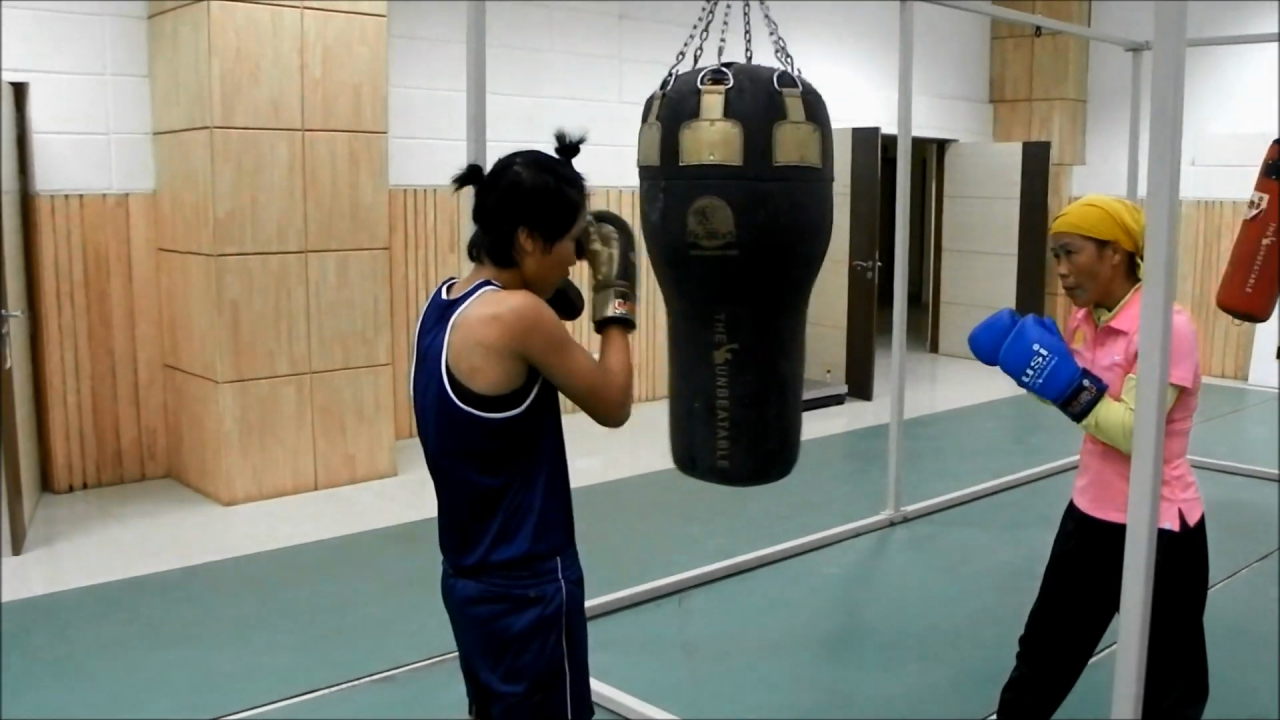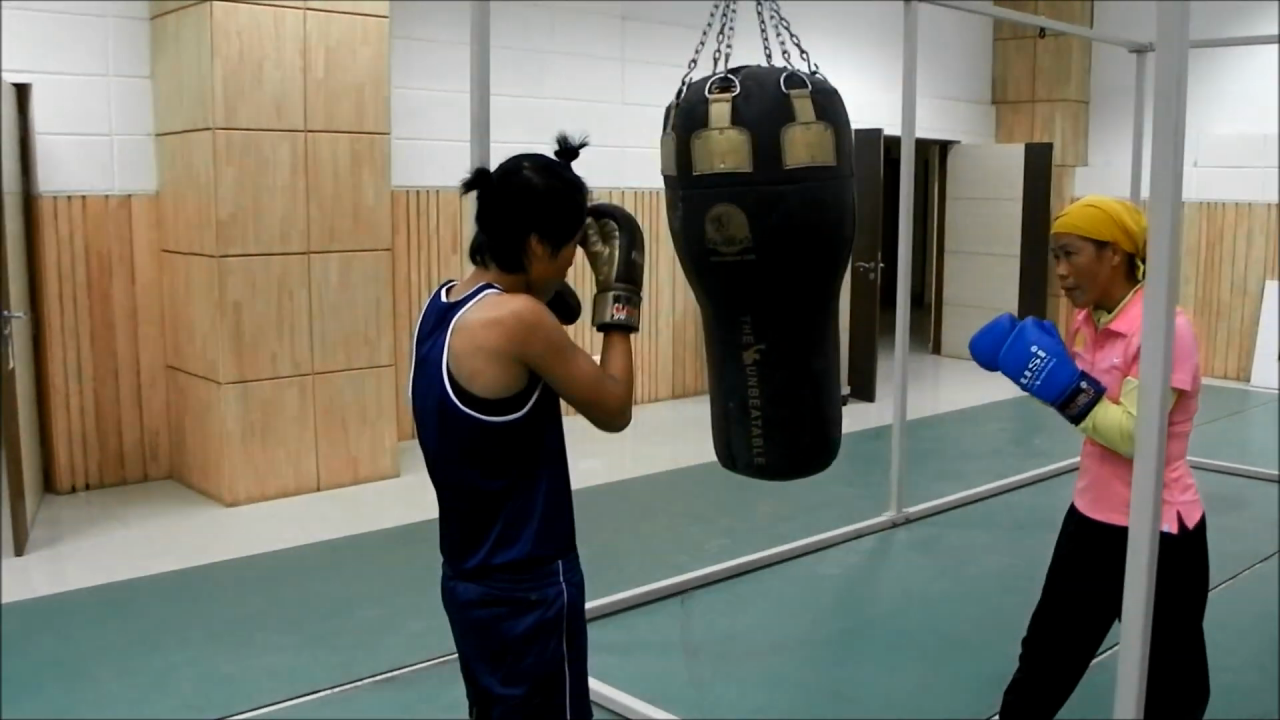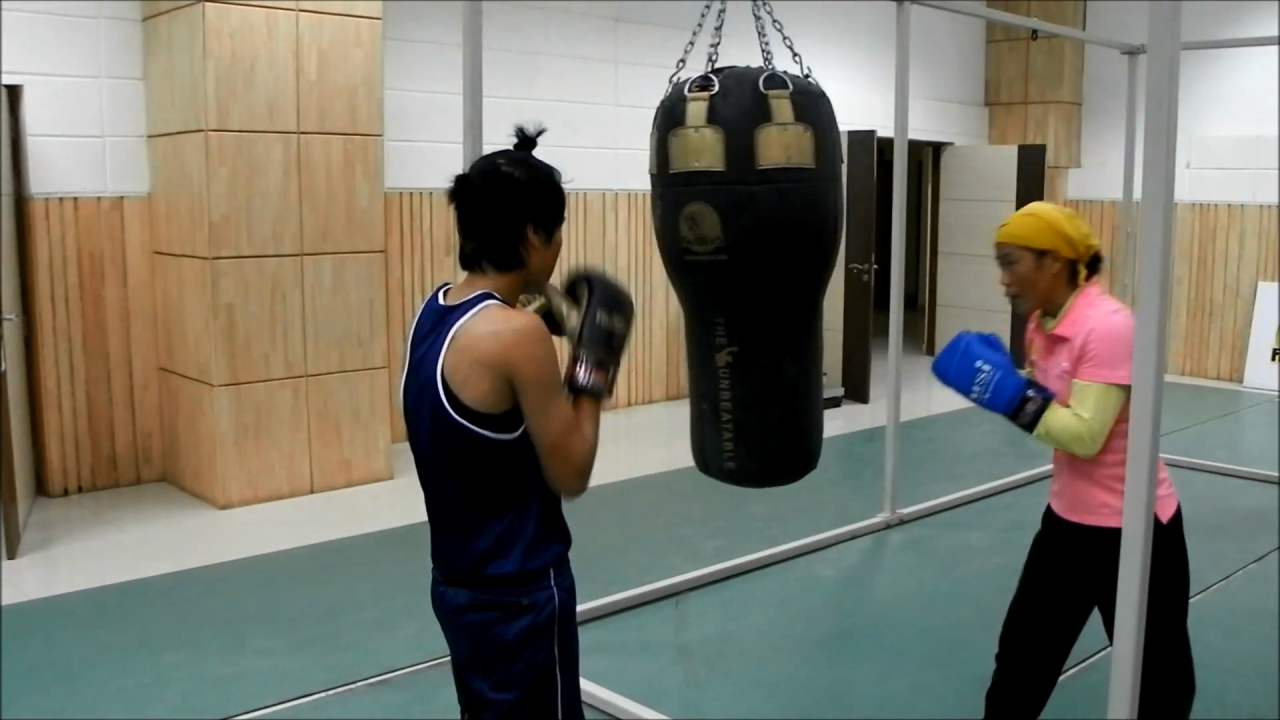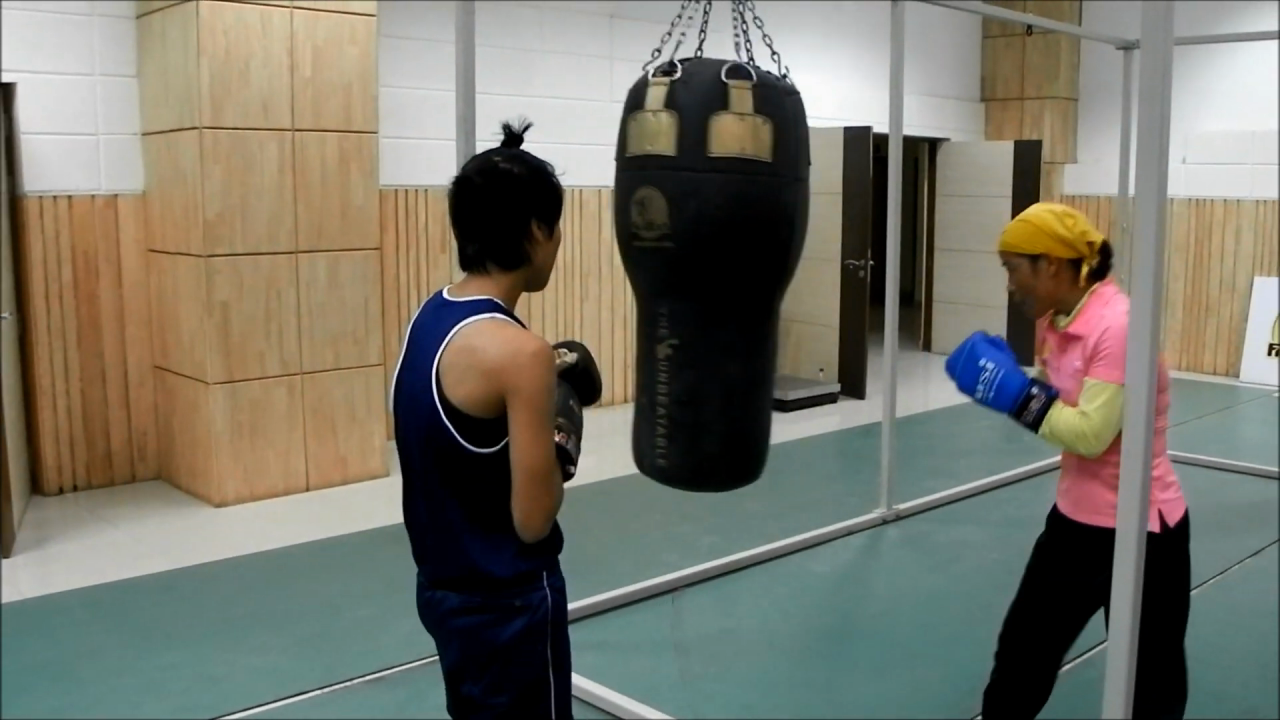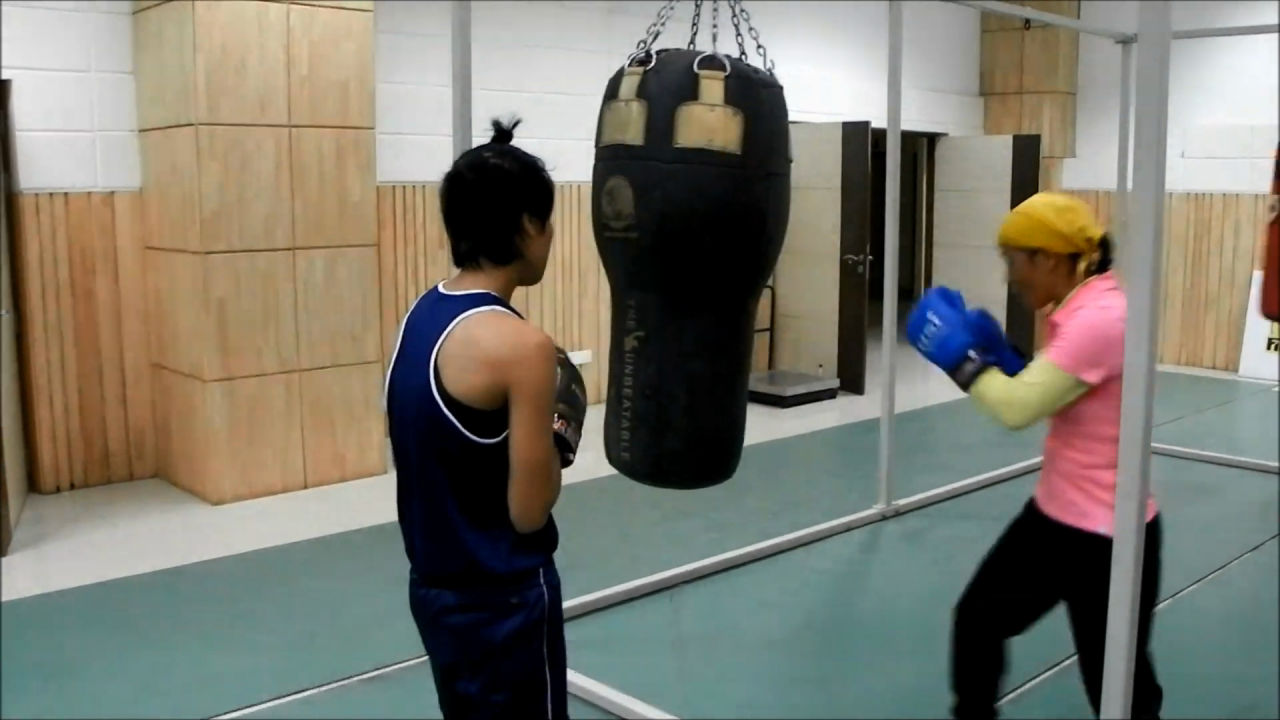
dt=0.4s
person 1, frame 1
left shoulder: (445, 304)
right shoulder: (516, 315)
right elbow: (612, 405)
right wrist: (616, 293)
left hip: (471, 574)
right hip: (527, 583)
person 1, frame 2
left shoulder: (443, 305)
right shoulder: (517, 319)
right elbow: (613, 411)
right wrist: (618, 296)
left hip: (470, 576)
right hip: (528, 586)
person 1, frame 3
left shoulder: (435, 311)
right shoulder: (514, 333)
right elbow: (569, 476)
right wrist: (594, 359)
left hip: (460, 579)
right hip: (519, 593)
person 1, frame 4
left shoulder: (430, 316)
right shoulder: (517, 351)
right elbow: (533, 521)
right wrist: (561, 437)
left hip: (444, 584)
right hip: (506, 599)
person 1, frame 5
left shoulder: (422, 314)
right shoulder: (520, 345)
right elbow: (529, 511)
right wrist: (562, 424)
left hip: (435, 584)
right hip: (501, 598)
person 2, frame 1
left shoulder: (1167, 326)
right shoulder: (1085, 318)
left elbow: (1134, 433)
left wrist: (1065, 382)
right wrist: (1029, 364)
left hip: (1157, 532)
right hip: (1090, 516)
right knee: (1044, 649)
person 2, frame 2
left shoulder: (1165, 329)
right shoulder: (1087, 320)
left elbow: (1132, 436)
left wrist: (1063, 384)
right wrist: (1028, 365)
left hip: (1156, 535)
right hip: (1091, 519)
right knee: (1046, 651)
person 2, frame 3
left shoulder: (1109, 327)
right shoulder: (1042, 324)
left elbow: (1085, 436)
left wrist: (1011, 393)
right wrist: (990, 380)
right hip: (1069, 520)
right knee: (1022, 650)
person 2, frame 4
left shoulder: (1119, 326)
right shoulder: (1053, 323)
left elbow: (1091, 436)
left wrist: (1015, 393)
right wrist: (1001, 379)
left hip: (1140, 536)
right hip: (1074, 520)
right knee: (1022, 649)
person 2, frame 5
left shoulder: (1100, 320)
right shoulder: (1075, 311)
left elbow: (1017, 408)
left wrist: (958, 354)
right wrist: (1000, 356)
left hip: (1105, 535)
right hip: (1054, 516)
right knee: (976, 621)
